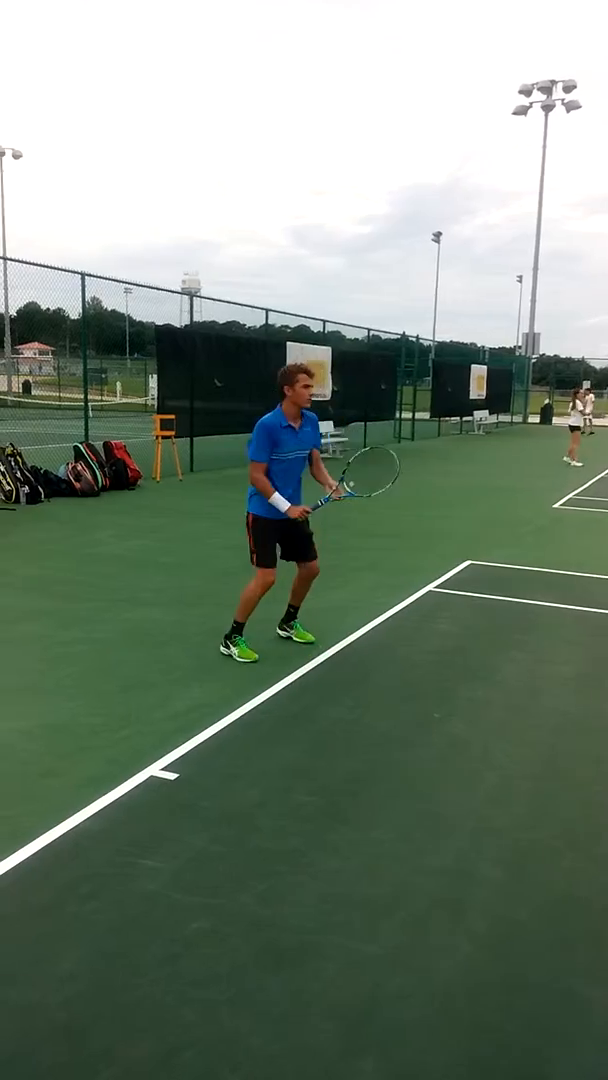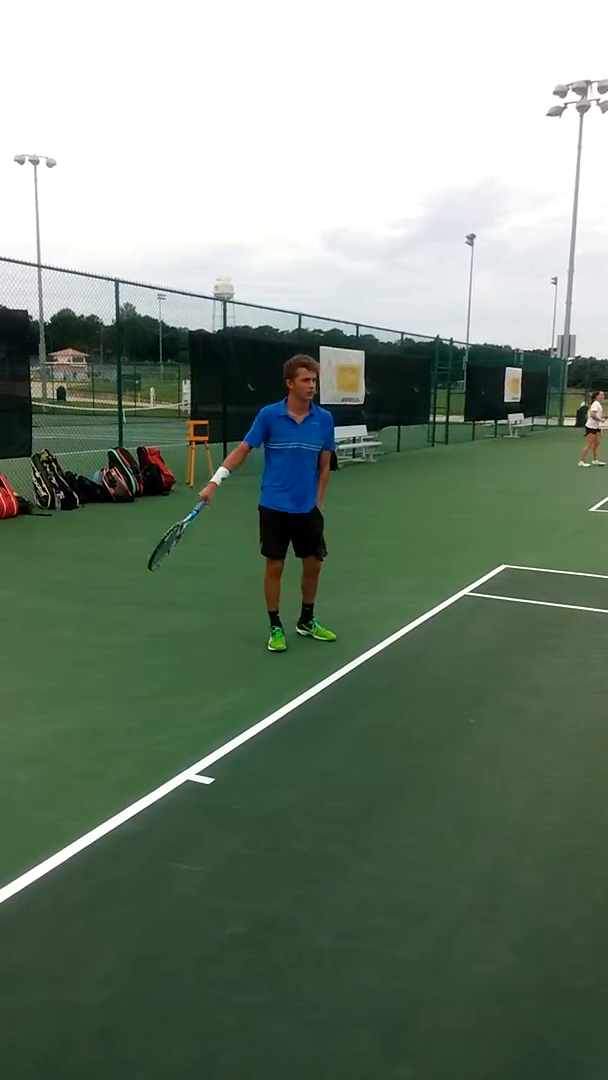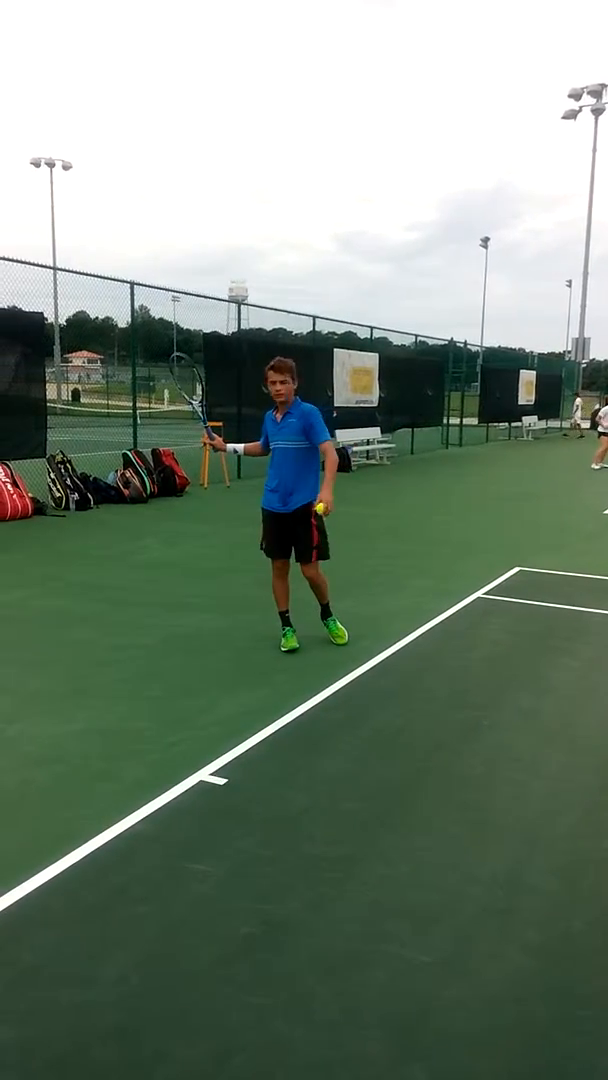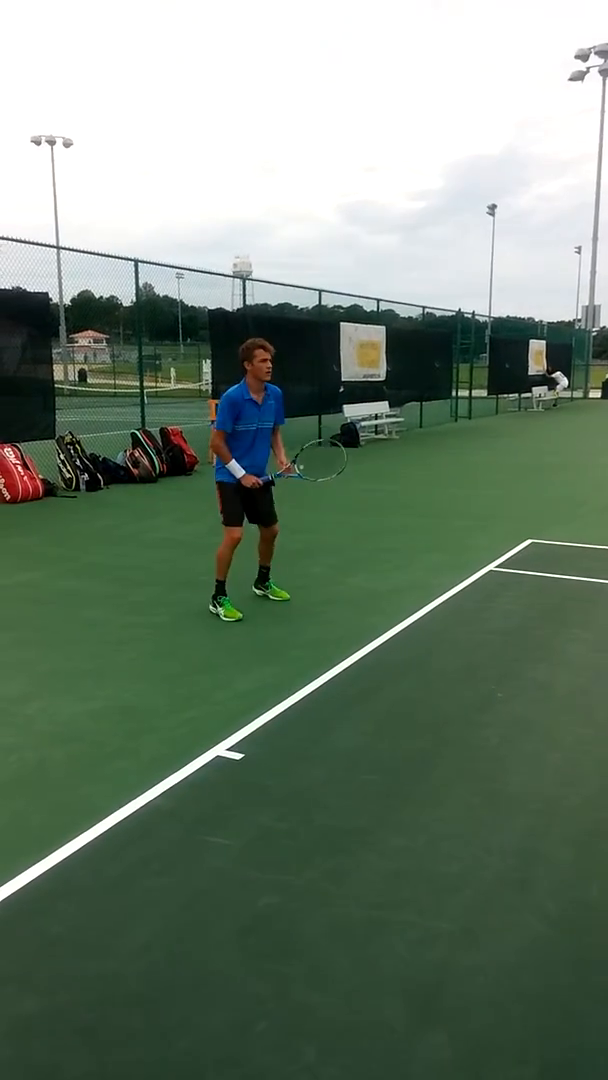
dt=1s
person 1, frame 1
left shoulder: (311, 422)
right shoulder: (266, 426)
left elbow: (314, 461)
right elbow: (256, 476)
left wrist: (329, 482)
right wrist: (286, 507)
left hip: (295, 511)
right hip: (264, 513)
left knee: (311, 568)
right knee: (265, 578)
left ankle: (289, 622)
right ankle: (233, 637)
person 1, frame 2
left shoulder: (324, 419)
right shoulder: (268, 415)
left elbow: (324, 464)
right elbow: (241, 451)
left wrist: (318, 501)
right wrist: (214, 482)
left hip: (307, 508)
right hip: (274, 506)
left knee: (313, 564)
right knee: (274, 566)
left ankle: (307, 620)
right ankle: (275, 627)
person 1, frame 3
left shoulder: (309, 413)
right shoulder: (269, 418)
left elbow: (330, 454)
left wrist: (326, 490)
right wrist: (226, 446)
left hip: (304, 506)
right hip: (273, 506)
left knee: (311, 570)
right knee: (279, 567)
left ankle: (328, 617)
right ankle: (287, 627)
person 1, frame 4
left shoulder: (275, 394)
right shoulder: (232, 397)
right elbow: (217, 442)
left wrist: (282, 458)
right wrist: (241, 474)
left hip: (259, 477)
right hip: (231, 477)
left knee: (270, 530)
right knee: (233, 535)
left ankle: (263, 582)
right ankle: (219, 597)
